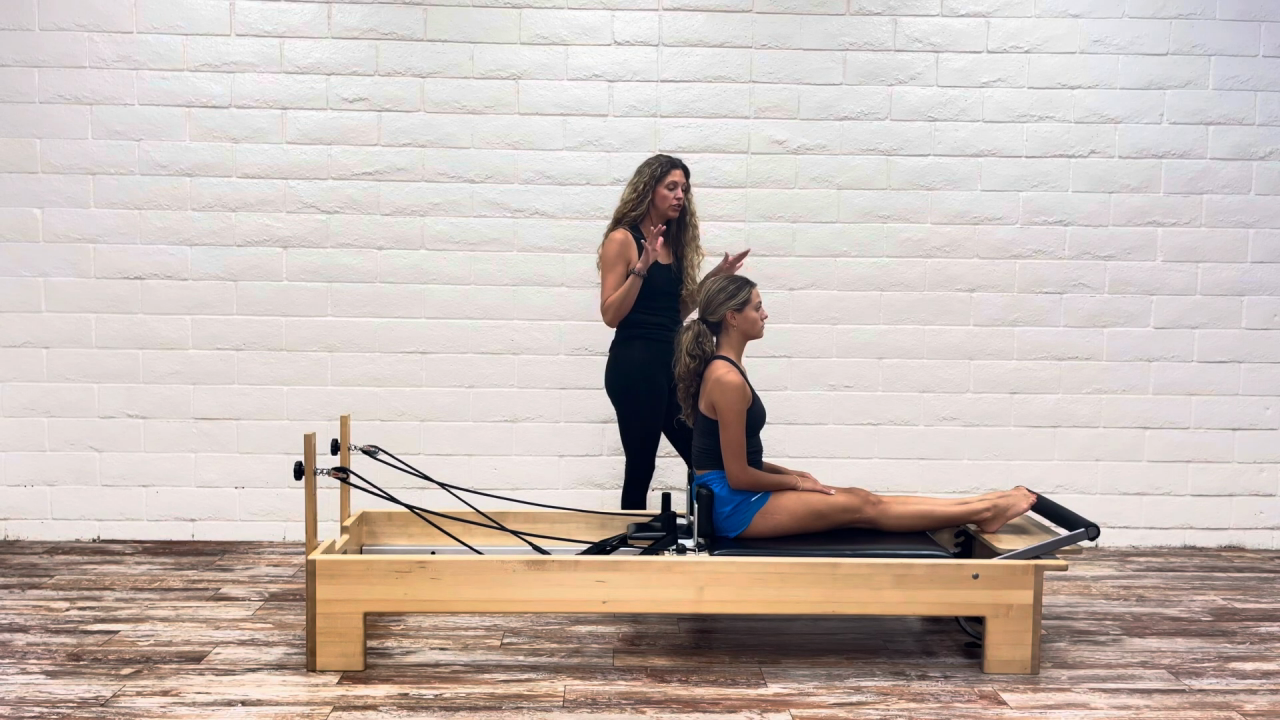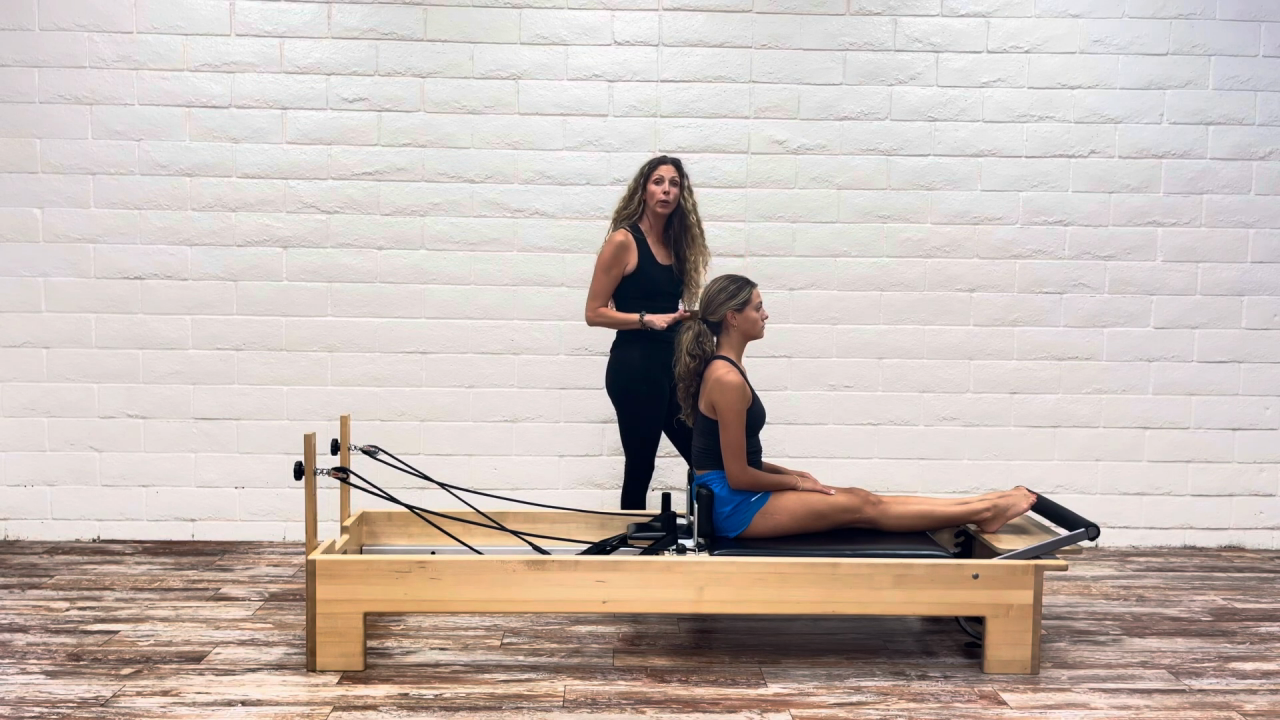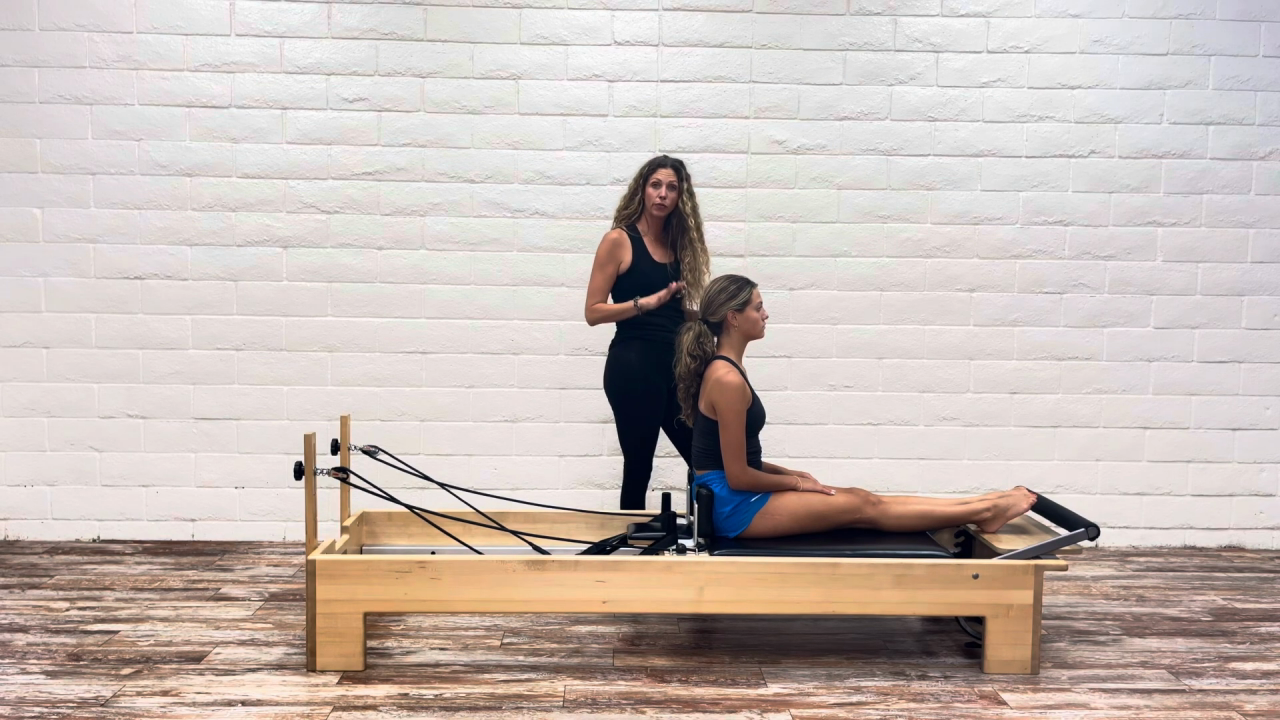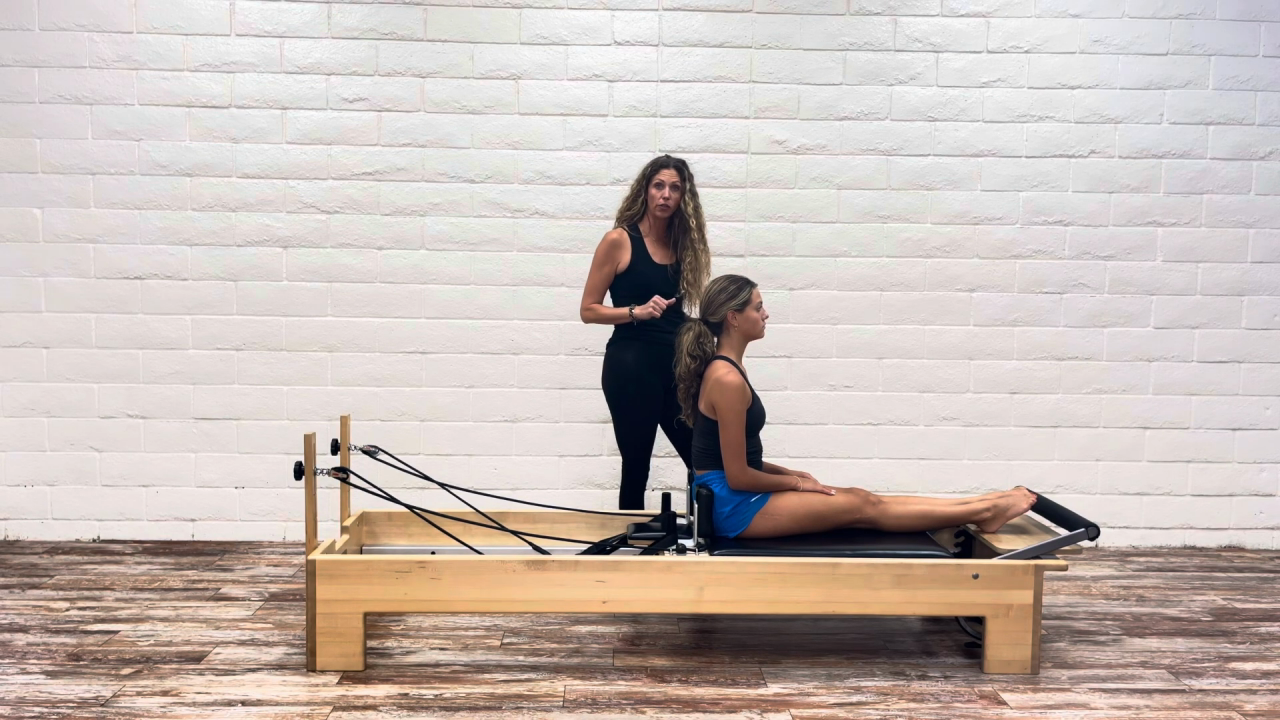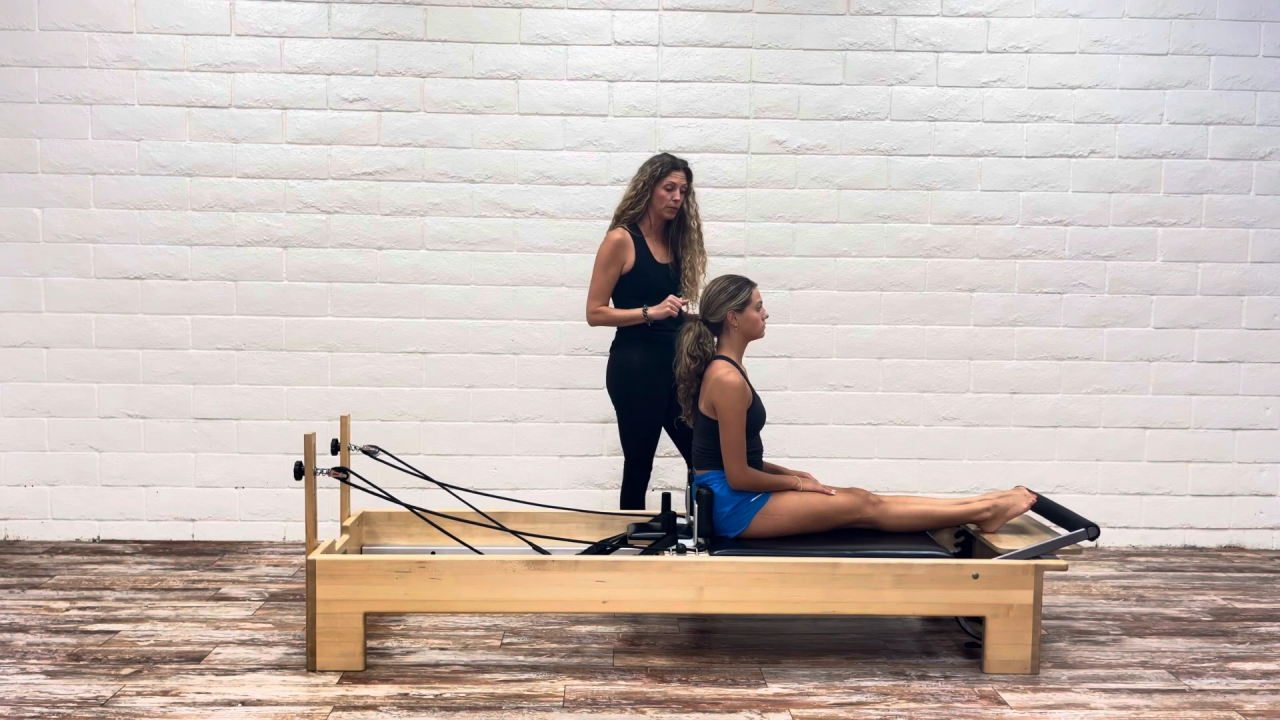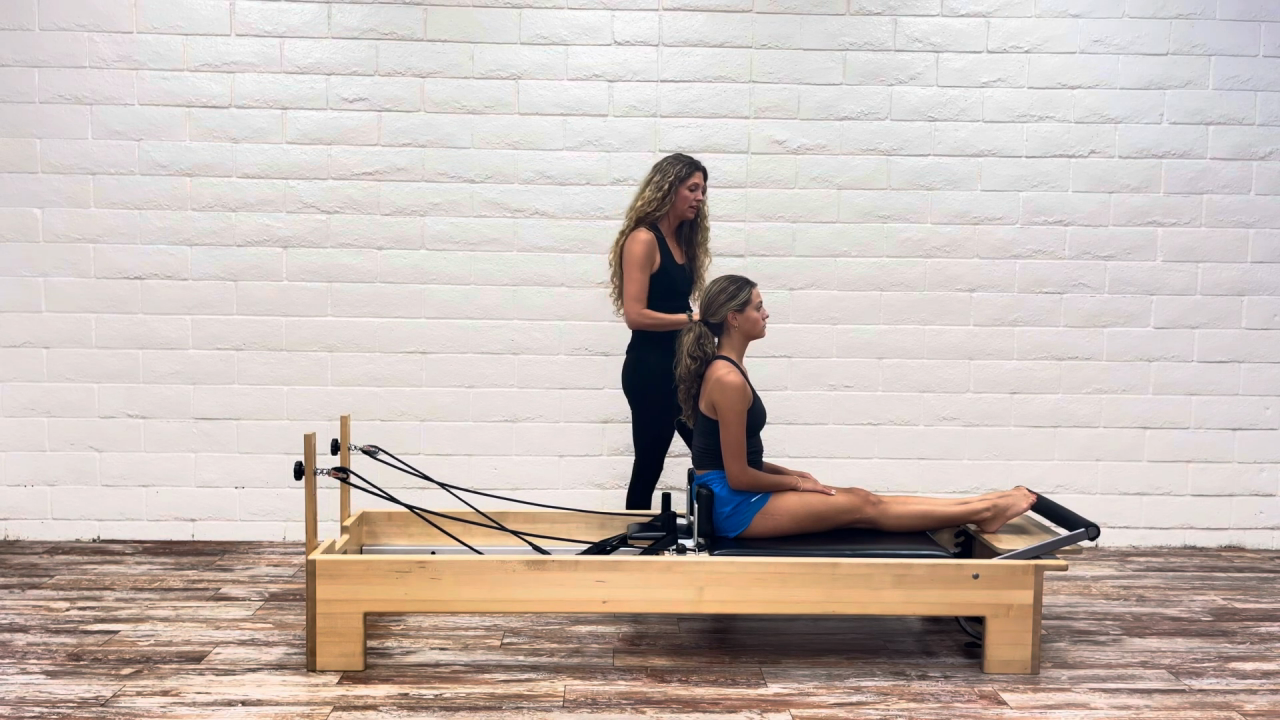
dt=0.4s
person 1, frame 1
left shoulder: (723, 368)
right shoulder: (727, 380)
right elbow: (738, 475)
left wrist: (788, 473)
right wrist: (795, 482)
left hip: (731, 494)
right hip: (733, 504)
left knee: (858, 497)
right knee: (861, 506)
left ankle: (978, 506)
right ankle: (982, 513)
person 1, frame 2
left shoulder: (723, 368)
right shoulder: (727, 380)
right elbow: (738, 475)
left wrist: (788, 474)
right wrist: (795, 483)
left hip: (731, 494)
right hip: (733, 505)
left knee: (858, 497)
right knee: (861, 507)
left ankle: (979, 505)
right ankle: (982, 512)
person 1, frame 3
left shoulder: (724, 368)
right shoulder: (727, 380)
right elbow: (738, 476)
left wrist: (788, 474)
right wrist: (795, 483)
left hip: (732, 494)
right hip: (732, 504)
left knee: (857, 497)
right knee: (861, 507)
left ankle: (979, 505)
right ankle: (982, 513)
person 1, frame 4
left shoulder: (724, 368)
right shoulder: (727, 380)
right elbow: (738, 476)
left wrist: (788, 474)
right wrist: (796, 483)
left hip: (732, 494)
right hip: (733, 505)
left knee: (858, 498)
right knee: (861, 507)
left ankle: (979, 505)
right ankle: (982, 512)
person 1, frame 5
left shoulder: (724, 368)
right shoulder: (728, 380)
right elbow: (738, 476)
left wrist: (788, 474)
right wrist: (796, 483)
left hip: (732, 494)
right hip: (733, 504)
left knee: (858, 497)
right knee: (861, 507)
left ankle: (979, 505)
right ankle: (982, 513)
person 1, frame 6
left shoulder: (724, 368)
right shoulder: (728, 380)
right elbow: (739, 476)
left wrist: (788, 474)
right wrist: (796, 483)
left hip: (731, 494)
right hip: (732, 504)
left knee: (858, 497)
right knee: (862, 507)
left ankle: (980, 505)
right ankle: (982, 513)
person 2, frame 1
left shoulder: (675, 240)
right shoulder: (622, 240)
right elbow: (611, 315)
left wrist: (716, 277)
right wrist: (643, 266)
left hip: (672, 362)
right hip: (634, 364)
right knee: (641, 466)
person 2, frame 2
left shoulder: (673, 242)
right shoulder: (622, 241)
right elbow: (594, 313)
right wrist: (648, 319)
left hip: (672, 362)
right hip: (635, 364)
right knee: (640, 467)
person 2, frame 3
left shoulder: (677, 242)
right shoulder: (618, 240)
right elbow: (593, 312)
right wrist: (647, 301)
left hip: (673, 363)
right hip: (633, 364)
right knee: (638, 467)
person 2, frame 4
left shoulder: (681, 243)
right shoulder: (619, 240)
right elbow: (588, 310)
right wrist: (637, 311)
left hip: (674, 363)
right hip: (631, 365)
right knee: (636, 467)
person 2, frame 5
left shoulder: (676, 241)
right shoulder: (621, 240)
right elbow: (595, 313)
right wrist: (651, 312)
left hip: (675, 363)
right hip: (635, 366)
right knee: (639, 466)
person 2, frame 6
left shoulder: (681, 239)
right shoulder: (643, 240)
right elbow: (635, 315)
right wrist: (694, 320)
right hip: (651, 367)
right knee: (649, 465)
